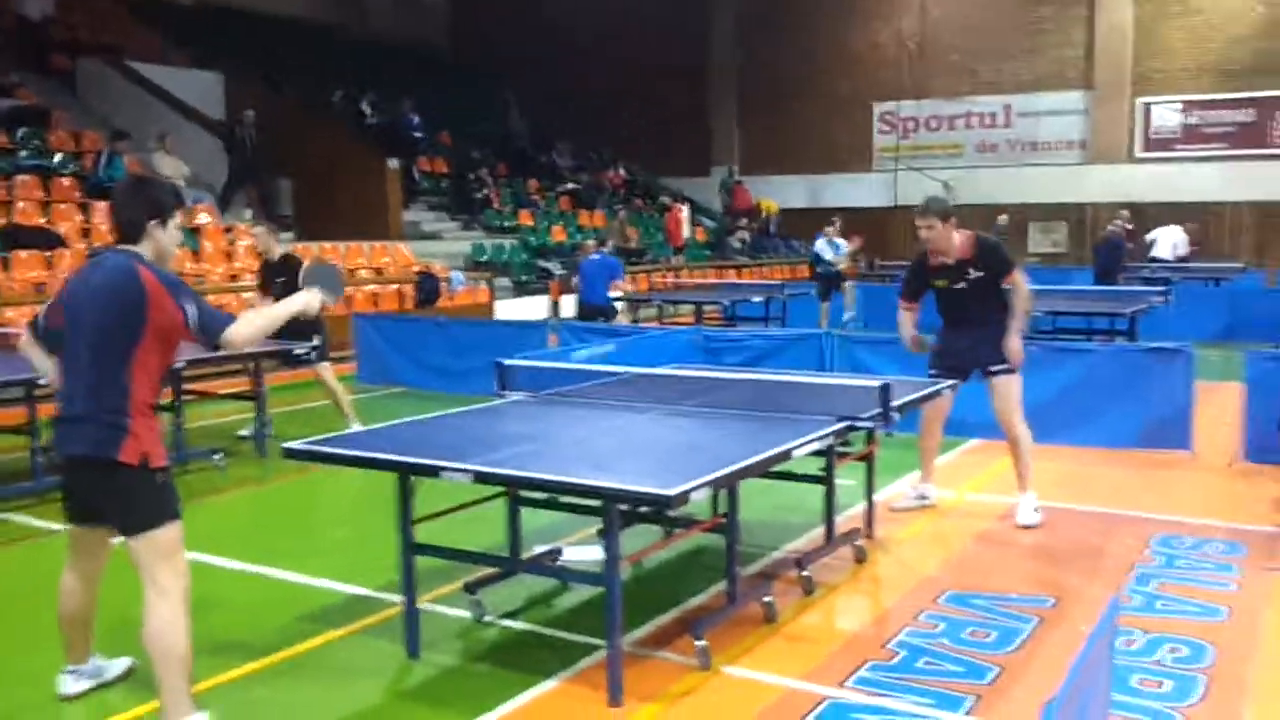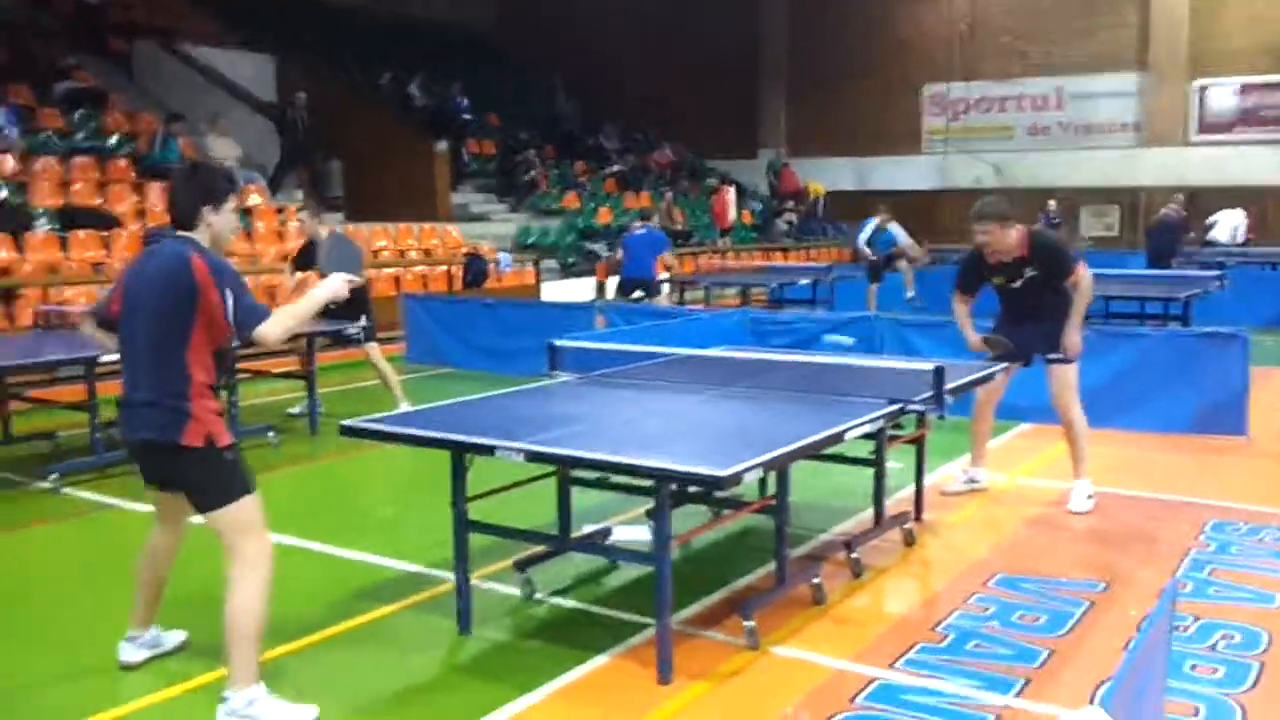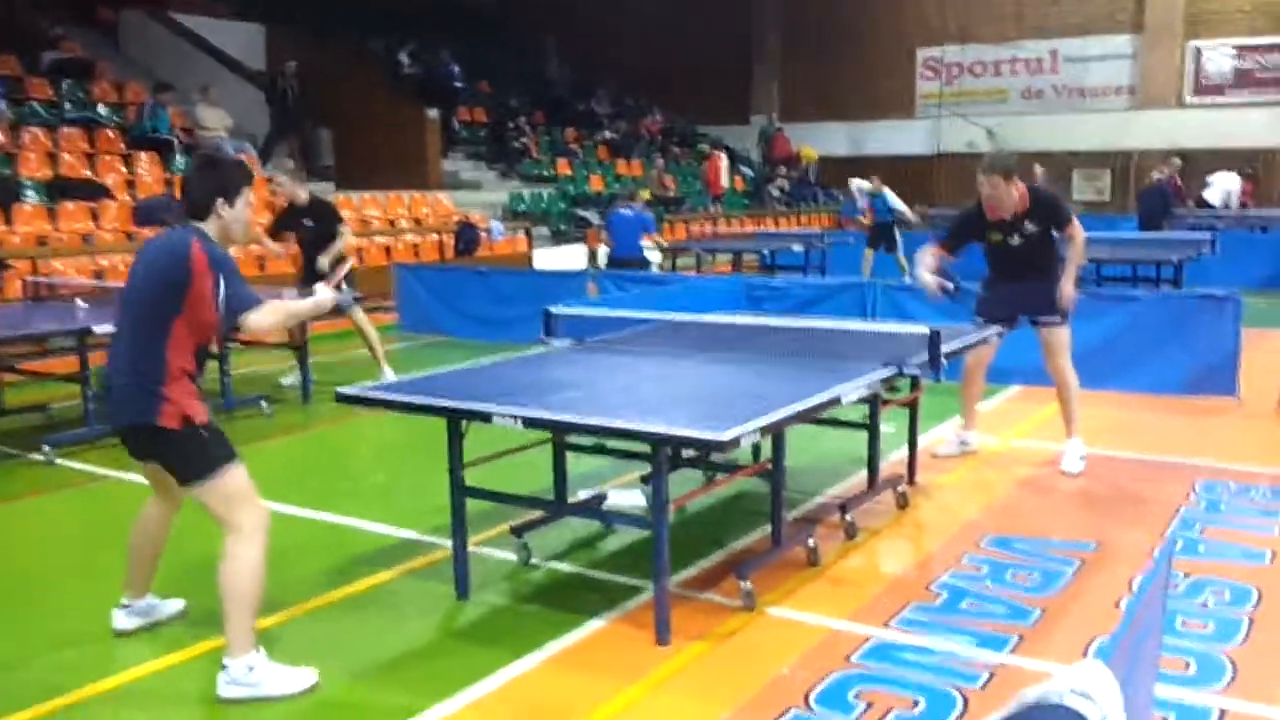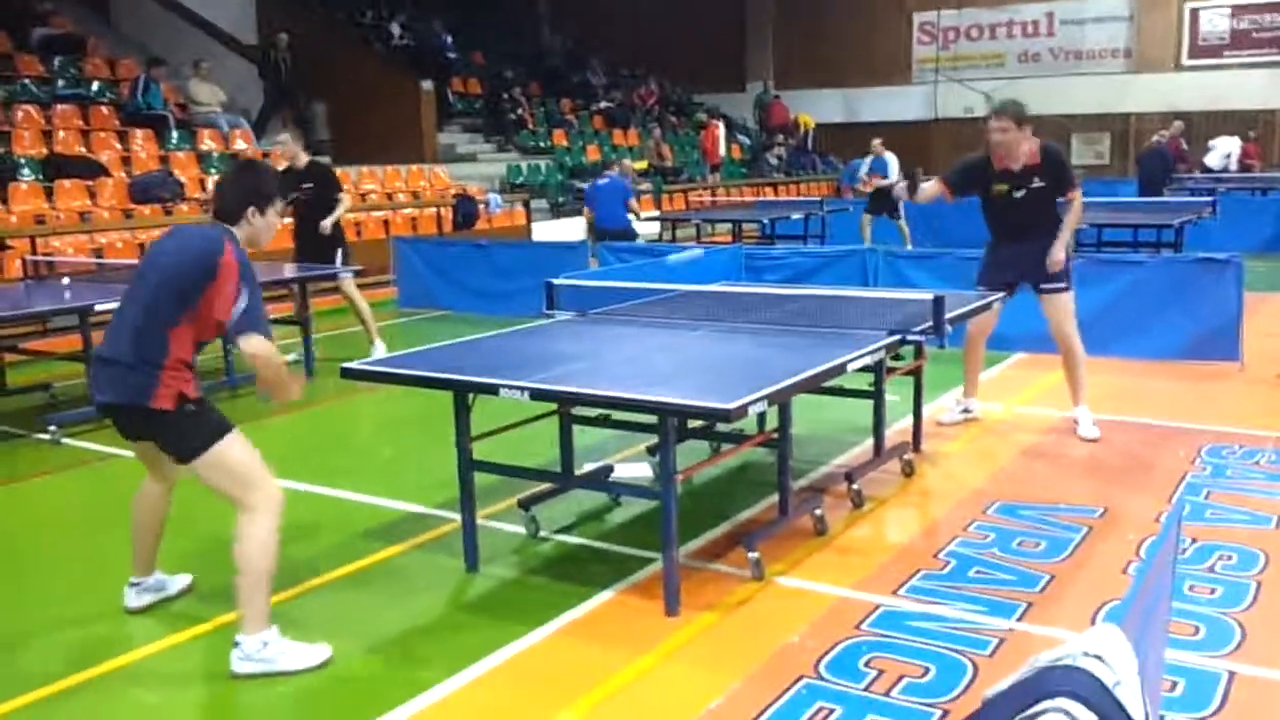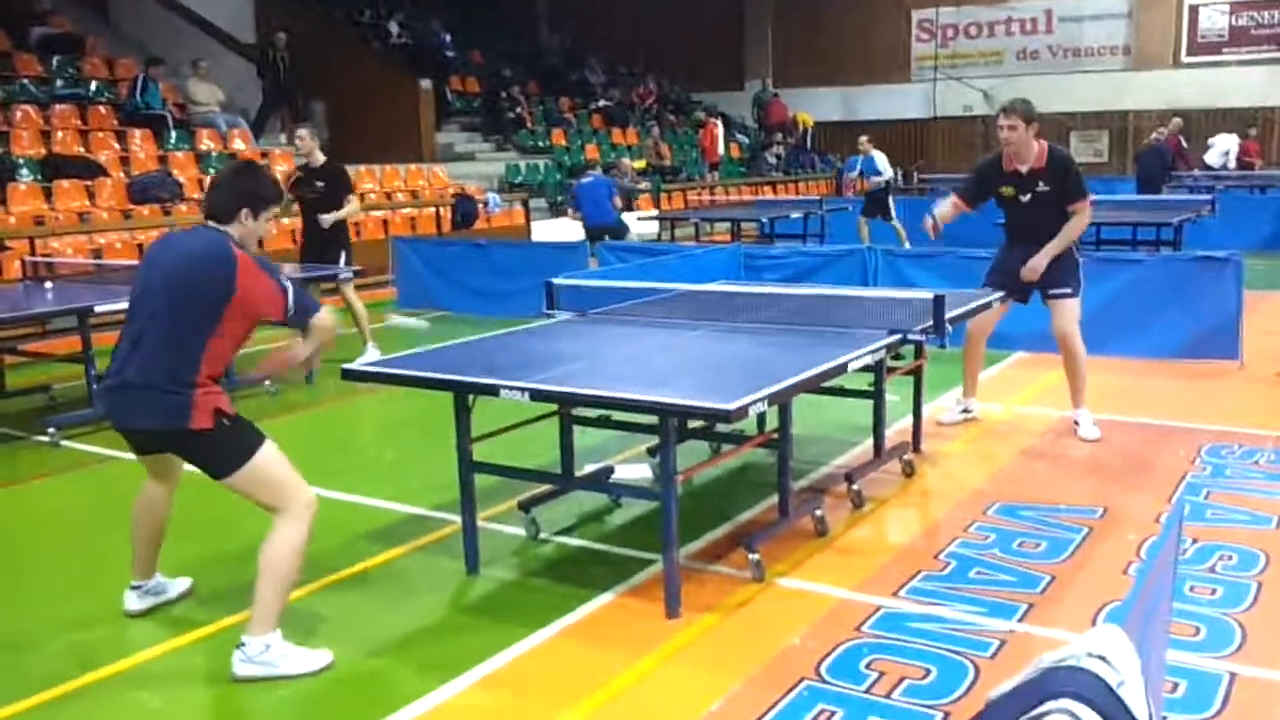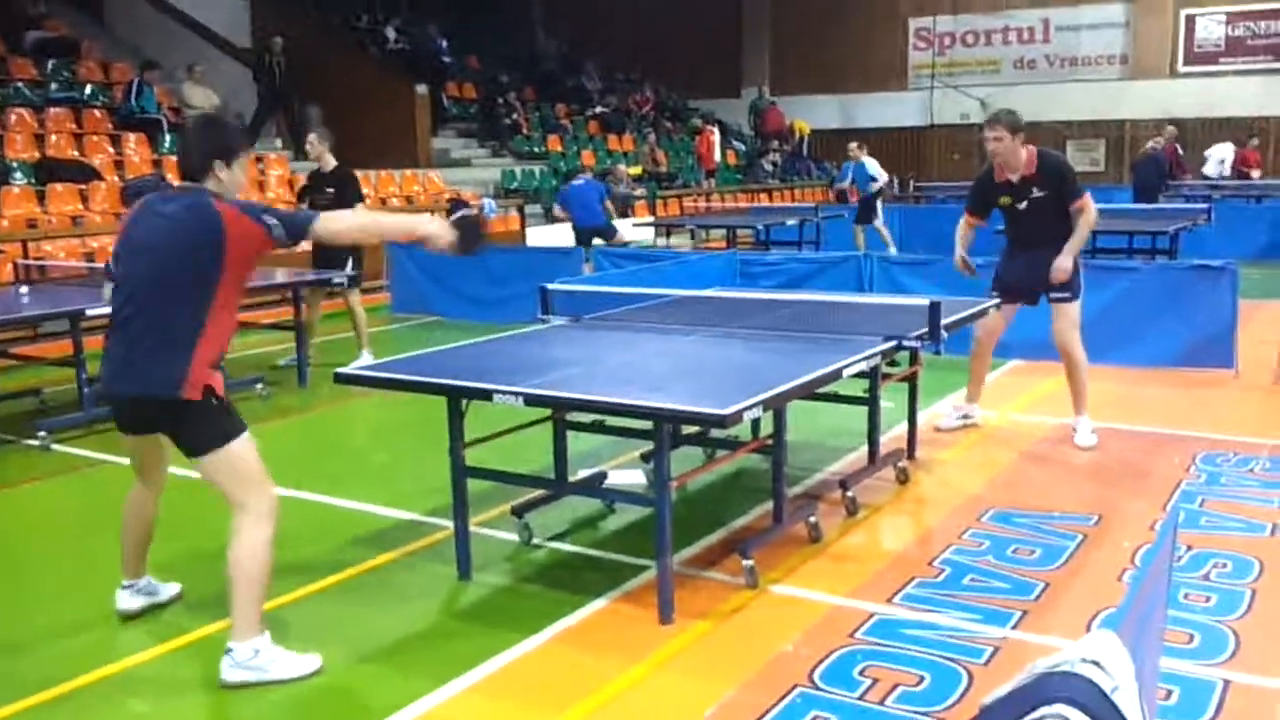
dt=0.2s
person 1, frame 1
left shoulder: (82, 279)
right shoulder: (153, 282)
left elbow: (32, 342)
right elbow: (236, 333)
right wrist: (295, 306)
left hip: (76, 440)
right hip: (125, 447)
left knee: (83, 561)
right knee: (168, 582)
left ankle: (79, 668)
person 1, frame 2
left shoulder: (147, 261)
right shoulder: (203, 266)
left elbow: (96, 325)
right elbow: (269, 330)
right wrist: (323, 292)
left hip: (144, 420)
right hip: (189, 426)
left knee: (170, 522)
right knee: (251, 552)
left ankle: (141, 636)
person 1, frame 3
left shoulder: (161, 246)
right shoulder: (201, 252)
right elbow: (257, 320)
right wrist: (312, 304)
left hip: (127, 400)
right hip: (164, 406)
left knee: (168, 493)
right knee: (248, 522)
left ankle: (135, 604)
right ankle: (242, 667)
person 1, frame 4
left shoulder: (177, 238)
right shoulder: (227, 256)
right elbow: (256, 347)
right wrist: (285, 385)
left hip: (112, 379)
right hip: (156, 389)
left knee: (161, 472)
right knee: (261, 497)
left ankle: (143, 582)
right ankle: (255, 643)
person 1, frame 5
left shoulder: (166, 246)
right shoulder: (240, 258)
right elbow: (321, 323)
right wrist: (304, 351)
left hip: (122, 393)
right hip: (183, 409)
left knee: (162, 480)
right knee: (297, 505)
left ankle: (145, 584)
right ankle: (260, 648)
person 1, frame 6
left shoulder: (142, 211)
right shoulder: (225, 215)
right elbow: (327, 227)
right wrist: (419, 227)
left hip: (124, 375)
right hip: (181, 381)
left knee: (149, 476)
right knee: (256, 503)
left ankle: (134, 586)
right ankle: (246, 650)
person 2, frame 1
left shoulder: (986, 248)
right shoulder: (921, 265)
left elbow: (1020, 286)
right elbow: (906, 307)
left wrist: (1014, 334)
right wrist: (908, 331)
left hip: (995, 334)
right hip: (953, 337)
left knee: (1009, 416)
right knee: (931, 412)
left ankle: (1027, 495)
right ankle: (925, 488)
person 2, frame 2
left shoulder: (1044, 245)
right shoulder: (976, 260)
left elbow: (1083, 281)
right elbow: (960, 301)
left wrist: (1073, 329)
right wrist: (969, 334)
left hip: (1055, 324)
right hip: (1012, 326)
left knee: (1066, 403)
right knee: (984, 396)
left ankle: (1082, 483)
right ankle: (975, 472)
person 2, frame 3
left shoulder: (1044, 201)
right shoulder: (973, 216)
left elbow: (1076, 236)
right elbow: (936, 250)
left wrist: (1069, 280)
right wrist: (925, 272)
left hip: (1045, 284)
right hip: (1001, 286)
left knee: (1059, 364)
right knee: (974, 361)
left ankle: (1073, 444)
right ankle: (967, 434)
person 2, frame 4
left shoulder: (1052, 158)
right shoulder: (980, 166)
left elbow: (1075, 201)
right elbow: (938, 188)
left wrist: (1062, 244)
right wrist: (910, 192)
left hip: (1046, 250)
right hip: (1002, 251)
left knee: (1065, 330)
right knee: (976, 330)
left ankle: (1080, 410)
right ankle: (968, 403)
person 2, frame 5
left shoulder: (1060, 163)
right shoulder: (991, 168)
left elbow: (1082, 216)
right elbow: (957, 203)
left wrist: (1045, 255)
right wrist: (936, 217)
left hip: (1055, 255)
right hip: (1012, 252)
left knee: (1066, 333)
right knee: (976, 328)
left ankle: (1081, 412)
right ankle: (967, 402)
person 2, frame 6
left shoulder: (1053, 166)
right shoulder: (987, 180)
left elbow: (1087, 211)
right elbow: (969, 221)
left wrist: (1068, 255)
right wrist: (960, 250)
left hip: (1059, 257)
right hip: (1018, 258)
left knee: (1067, 340)
right knee: (985, 334)
left ankle: (1082, 420)
right ankle: (969, 408)
person 3, frame 1
left shoulder: (293, 264)
right shoulder: (266, 268)
right elbow: (264, 297)
right wrist: (262, 308)
left hip: (309, 328)
right hip: (285, 329)
left knee: (324, 375)
left ankle: (354, 425)
person 3, frame 2
right shoulder: (309, 248)
right elbow: (292, 269)
right wrist: (290, 282)
left hip: (356, 307)
right hip: (334, 307)
left knee: (373, 354)
left ankle: (403, 404)
person 3, frame 3
left shoulder: (321, 207)
right shoulder: (288, 214)
left elbow: (345, 234)
right elbow: (271, 239)
left wrist: (328, 257)
right wrist: (274, 247)
left hip: (334, 271)
right hip: (311, 274)
left knee: (357, 319)
left ankle: (385, 370)
person 3, frame 4
left shoulder: (322, 171)
right shoulder: (285, 177)
left elbow: (345, 201)
left wrist: (331, 220)
left hip: (331, 242)
right hip: (304, 243)
left knee: (348, 290)
left ankle: (377, 343)
person 3, frame 5
left shoulder: (336, 170)
right shoulder: (300, 173)
left elbow: (354, 204)
right elbow: (286, 203)
left wrist: (333, 217)
right wrist: (290, 188)
left hip: (336, 243)
right hip: (311, 243)
left knee: (347, 294)
left ankle: (371, 347)
person 3, frame 6
left shoulder: (346, 176)
right shoulder: (313, 177)
right elbow: (303, 209)
right wrist: (300, 204)
left hip: (344, 247)
right hip: (322, 248)
left knee: (351, 299)
right knee: (312, 299)
left ankle: (365, 353)
